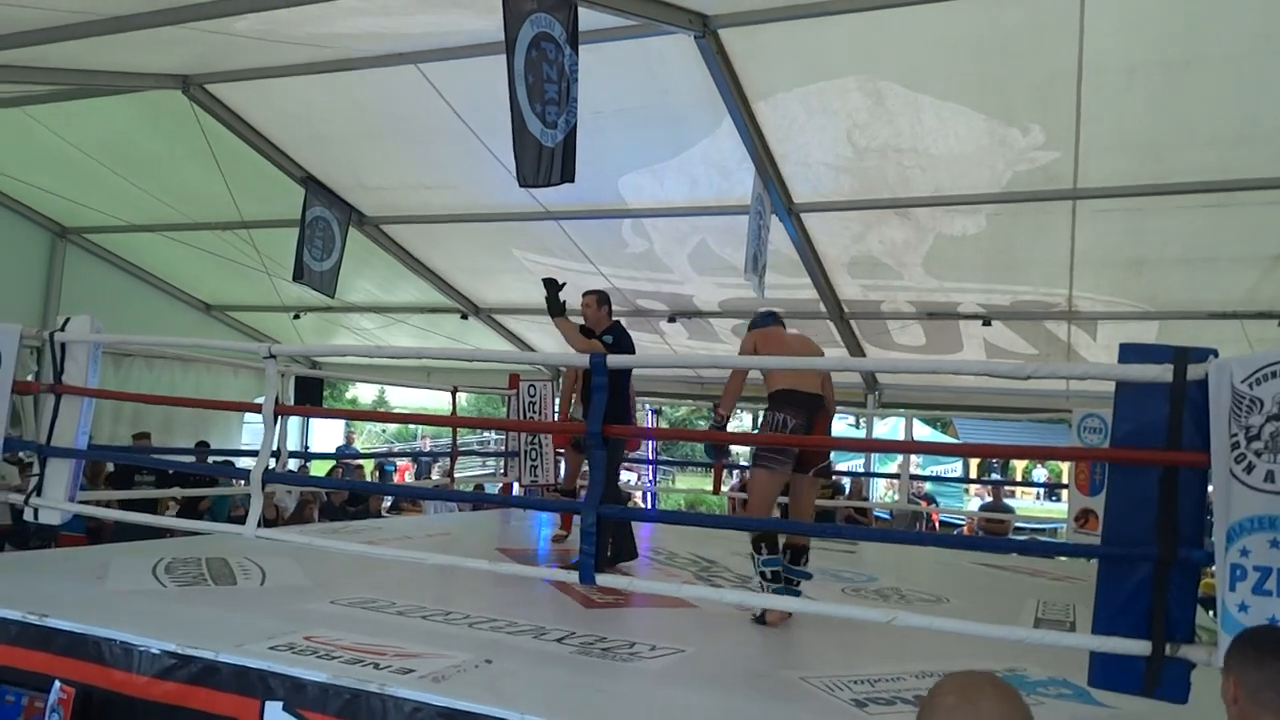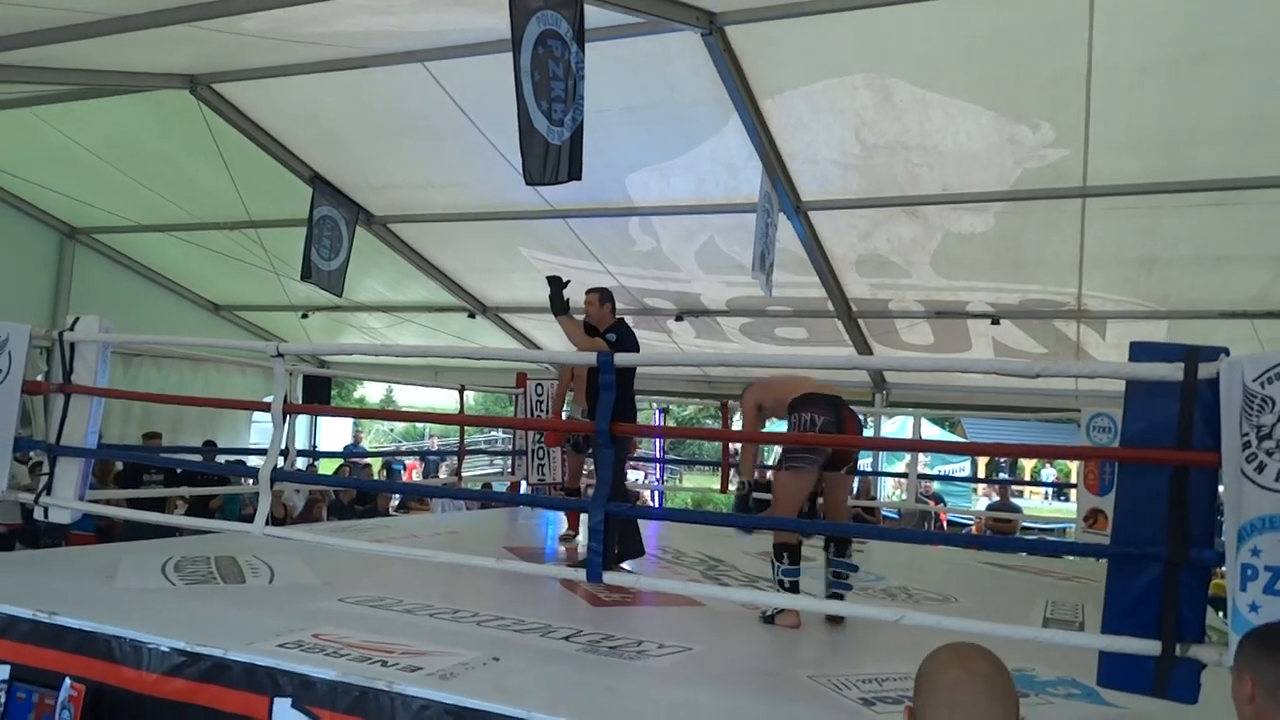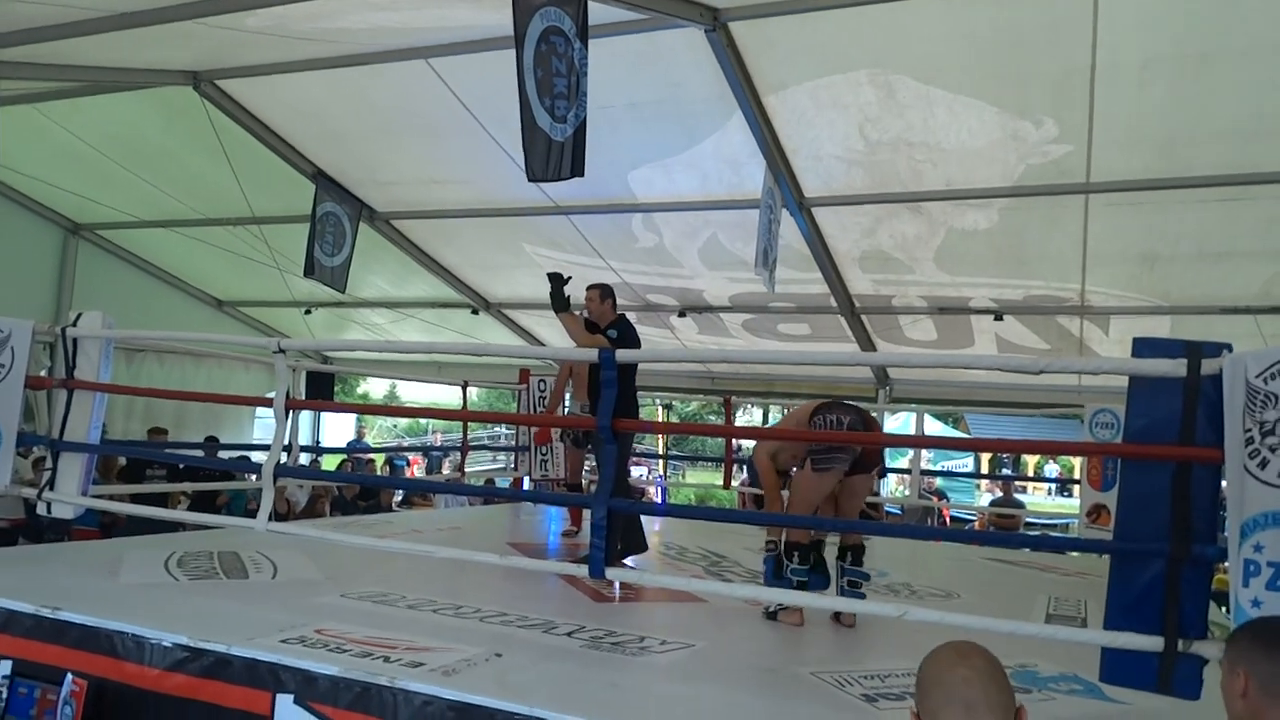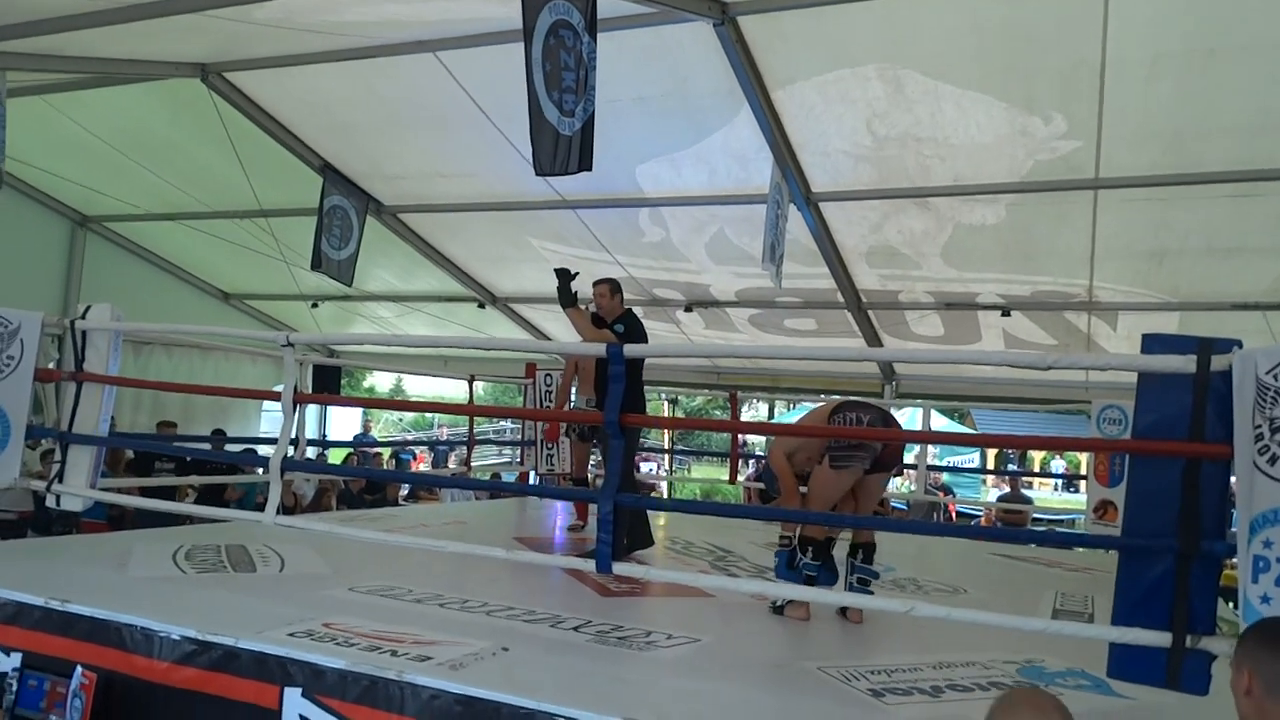
dt=0.2s
person 1, frame 1
left shoulder: (618, 337)
right shoulder: (595, 334)
left elbow: (582, 347)
right elbow: (566, 327)
left wrist: (557, 315)
right wrist: (553, 297)
left hip: (612, 425)
left knee: (601, 490)
right knee: (608, 488)
left ankle: (595, 556)
right ankle: (623, 547)
person 1, frame 2
left shoulder: (621, 335)
right shoulder: (599, 331)
left elbow: (585, 346)
right elbow: (572, 325)
left wrist: (560, 313)
right wrist: (557, 297)
left hip: (616, 422)
left knee: (609, 488)
right knee: (613, 486)
left ankle: (603, 555)
right ankle: (630, 545)
person 1, frame 3
left shoulder: (623, 332)
right shoulder: (599, 327)
left elbow: (586, 343)
right elbow: (574, 322)
left wrist: (561, 311)
right wrist: (557, 292)
left hip: (619, 419)
left knee: (612, 484)
right knee: (616, 482)
left ankle: (606, 551)
right ankle: (633, 540)
person 1, frame 4
left shoulder: (630, 326)
right shoulder: (606, 322)
left elbow: (593, 338)
right elbow: (581, 317)
left wrist: (569, 306)
right wrist: (566, 290)
left hip: (626, 414)
right hip: (609, 411)
left knee: (617, 479)
right knee: (623, 477)
left ankle: (612, 545)
right ankle: (639, 535)
person 2, frame 1
left shoulder: (757, 334)
right shoulder: (810, 344)
left elbow: (737, 380)
left wrist: (719, 421)
right wrist: (817, 445)
left hip: (784, 413)
right hip: (818, 418)
left knee: (759, 510)
right knee: (802, 518)
right ankle: (786, 598)
person 2, frame 2
left shoulder: (754, 392)
right shoulder: (804, 382)
left elbow: (750, 442)
left wrist: (746, 488)
right wrist: (809, 496)
left hip: (812, 419)
right hip: (847, 419)
left knee: (783, 516)
right knee: (837, 516)
left ankle: (789, 609)
right ankle: (836, 602)
person 2, frame 3
left shoulder: (763, 449)
left elbow: (772, 496)
right elbow: (829, 495)
left wrist: (772, 548)
right wrist: (819, 546)
left hip: (835, 426)
right hip: (870, 426)
left knee: (797, 517)
right knee: (849, 520)
left ankle: (792, 607)
person 2, frame 4
left shoulder: (778, 449)
right shoulder: (818, 451)
left elbow: (791, 496)
right elbow: (847, 501)
left wrist: (786, 544)
right wrist: (829, 542)
left hip: (857, 427)
right hip: (891, 429)
left knee: (814, 514)
right knee: (862, 518)
left ankle: (799, 602)
right ankle: (855, 604)
